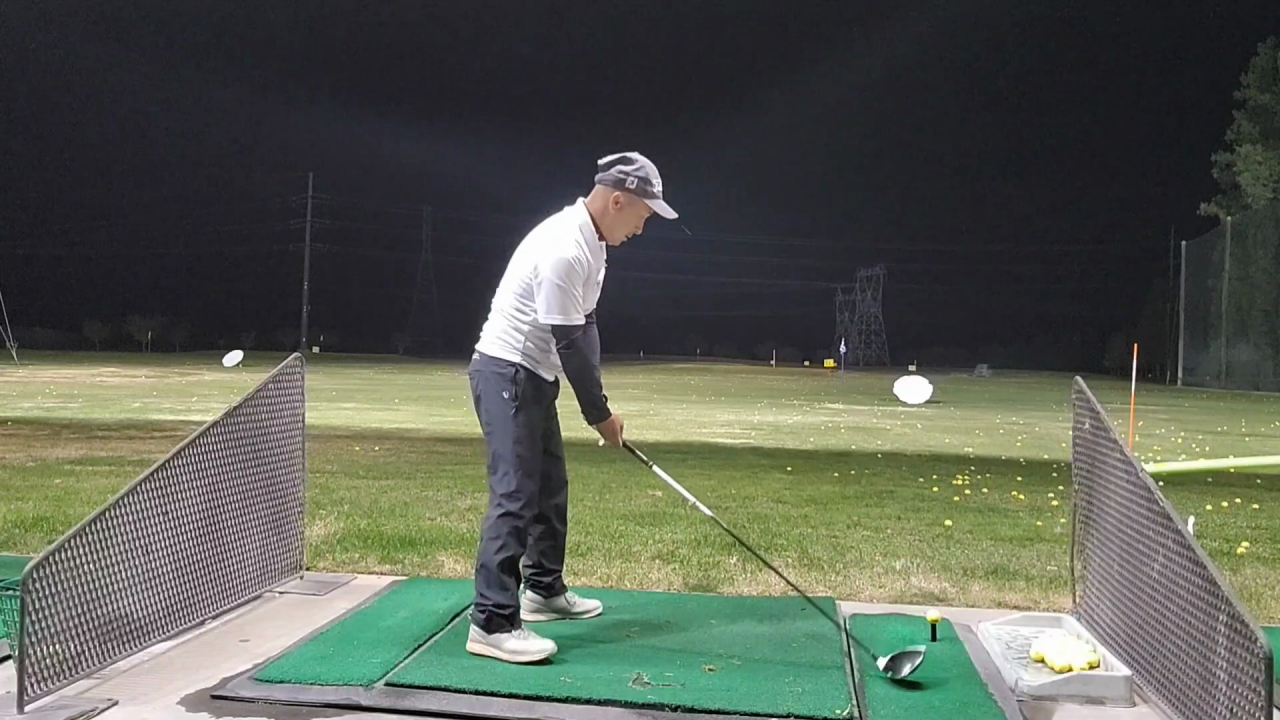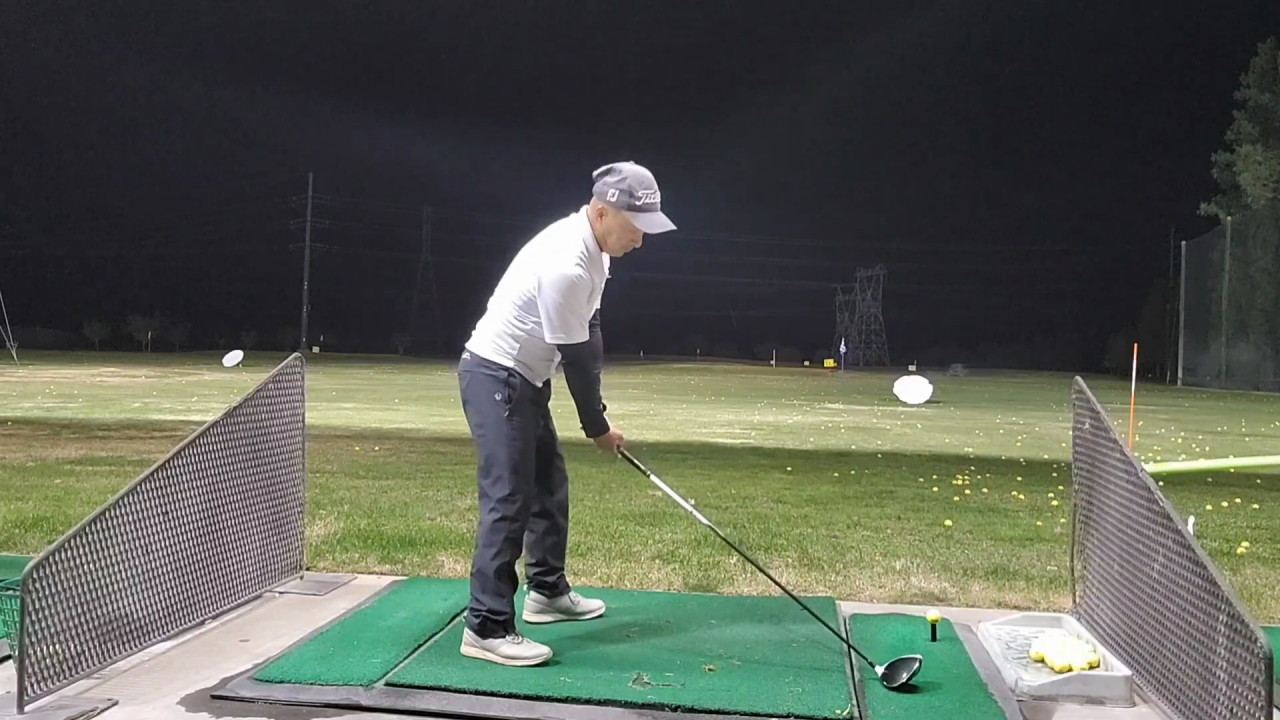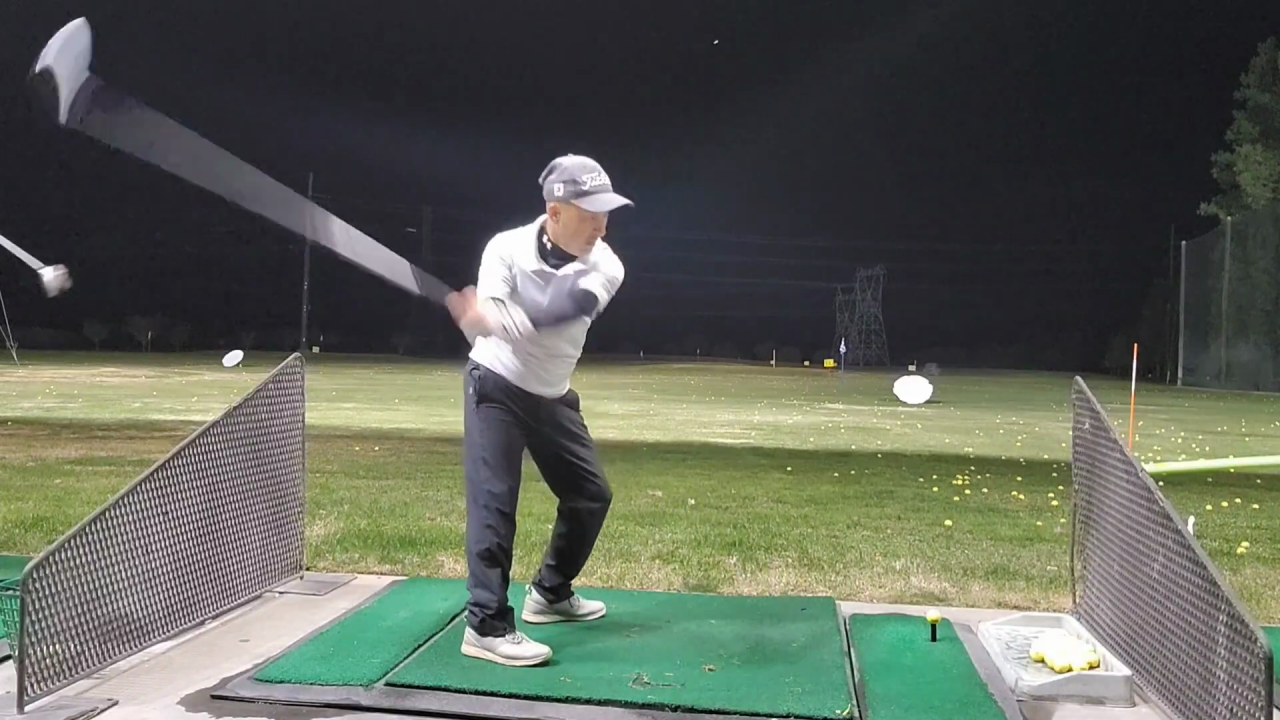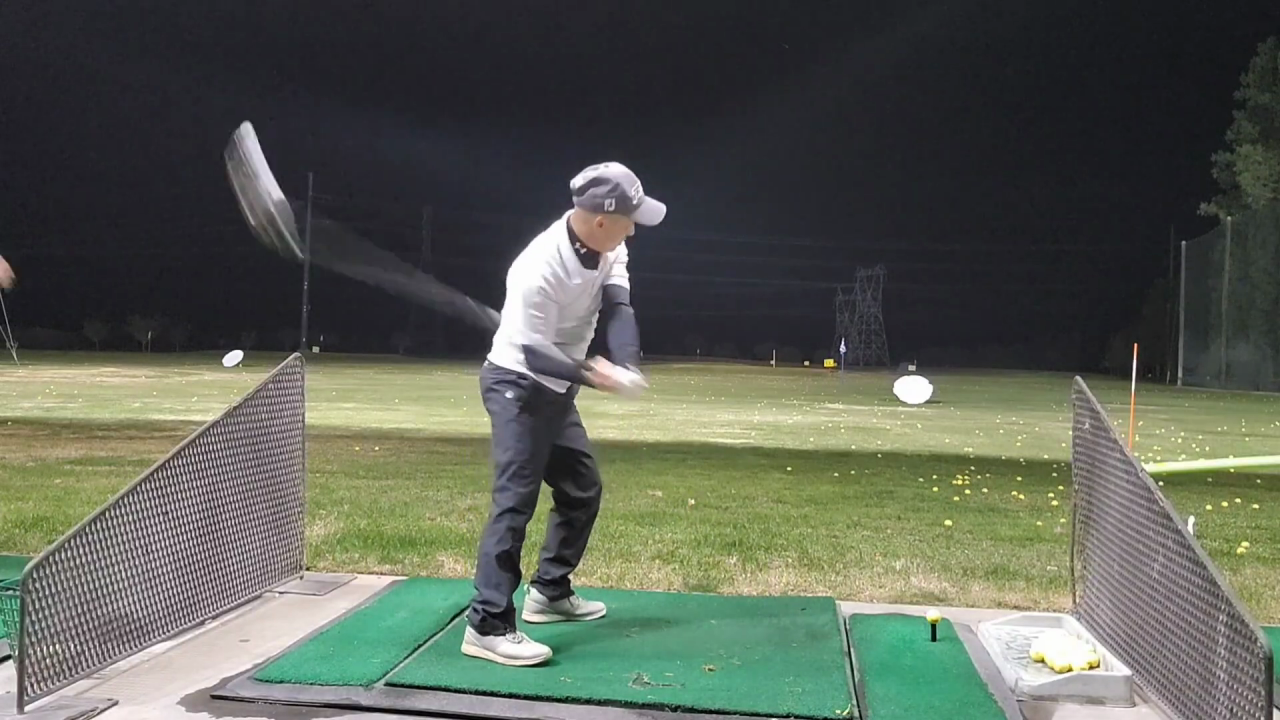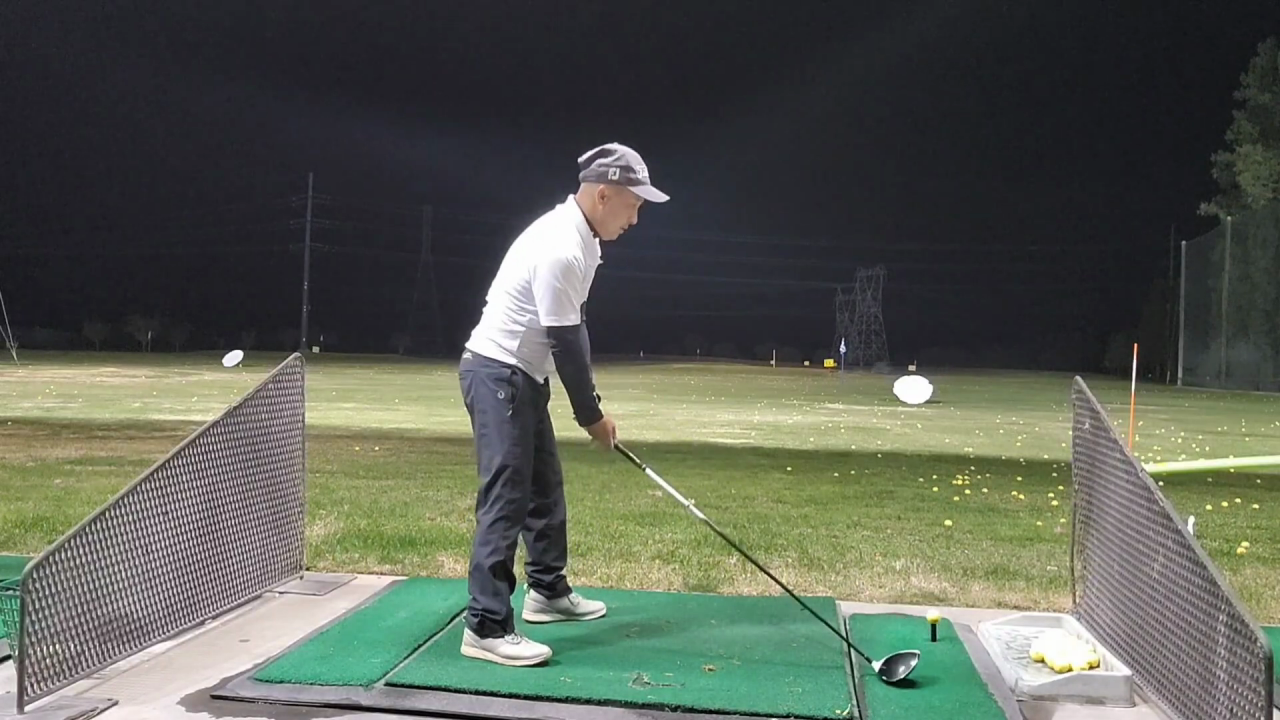
dt=1s
person 1, frame 1
left shoulder: (590, 241)
right shoulder: (563, 250)
left elbow: (584, 328)
right elbow: (568, 342)
left wrist: (598, 401)
right wrist: (598, 413)
left hip: (533, 374)
right hip: (506, 372)
left knee: (550, 485)
right knee: (516, 492)
left ankle: (543, 589)
right ankle: (492, 620)
person 1, frame 2
left shoulder: (591, 246)
right shoulder: (566, 265)
left elbow: (589, 333)
right elbow: (573, 357)
left wrist: (598, 407)
right wrist: (597, 427)
left hip: (524, 377)
right hip: (496, 375)
left knee: (549, 483)
right knee: (508, 497)
left ankle: (547, 590)
right ankle: (486, 627)
person 1, frame 3
left shoulder: (605, 266)
right shoulder: (506, 249)
left elbow: (572, 308)
right elbow: (491, 318)
left wrist: (515, 318)
right wrist: (482, 312)
left hip: (552, 395)
right hip: (494, 385)
left knee: (590, 493)
right knee: (494, 498)
left ankle: (551, 592)
right ankle: (487, 625)
person 1, frame 4
left shoulder: (610, 250)
right shoulder: (537, 268)
left elbow: (619, 311)
right elbow: (534, 352)
left wrist: (622, 367)
right wrist: (589, 373)
left hip: (556, 388)
right hip: (516, 384)
left knee: (582, 488)
right knee: (516, 497)
left ankle: (550, 591)
right ankle: (488, 624)
person 1, frame 5
left shoulder: (574, 234)
right shoulder: (561, 250)
left elbow: (569, 333)
right elbow: (564, 342)
left wrist: (589, 403)
right wrist: (590, 413)
left hip: (521, 376)
right hip: (498, 373)
left knee: (545, 485)
right knee: (506, 496)
left ankle: (547, 590)
right ankle: (486, 626)
